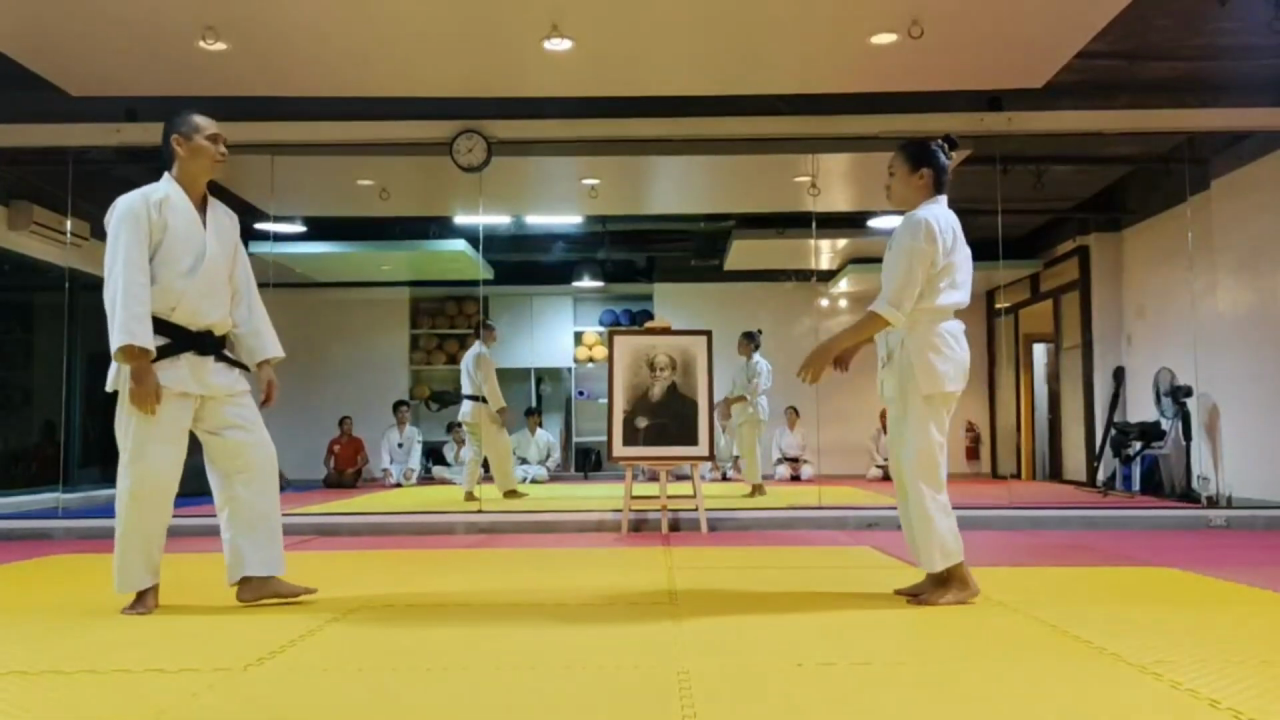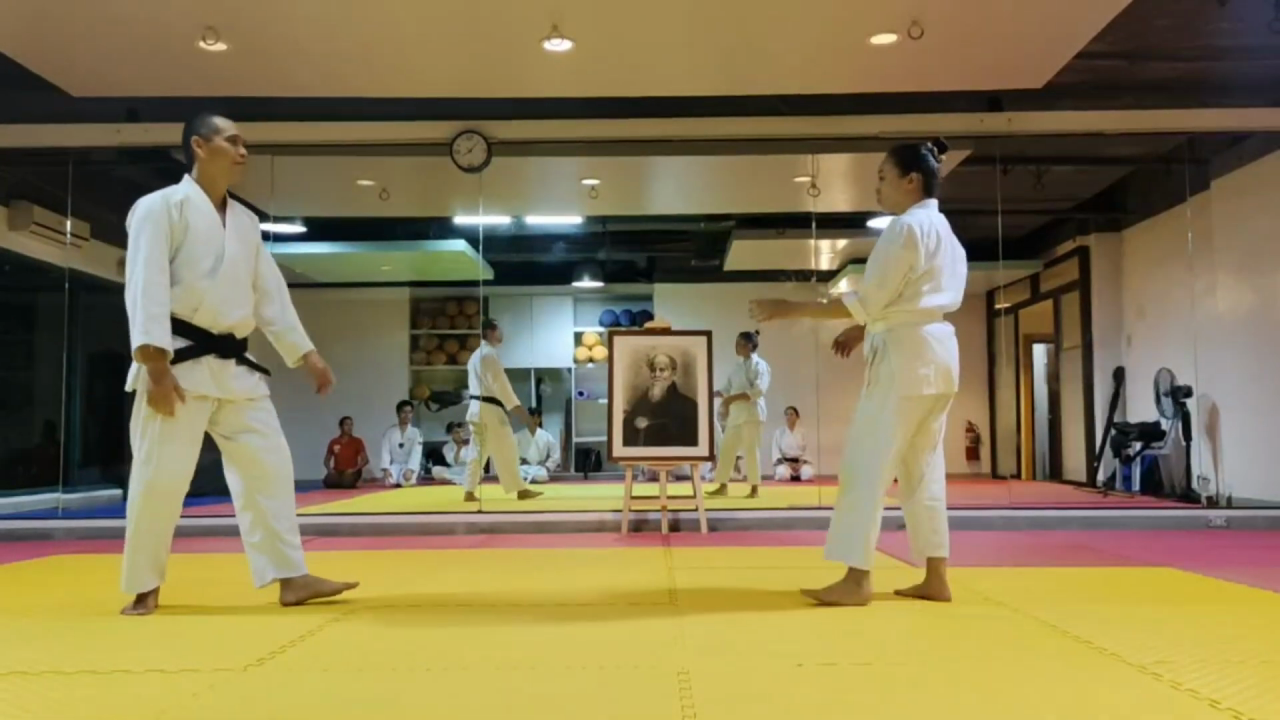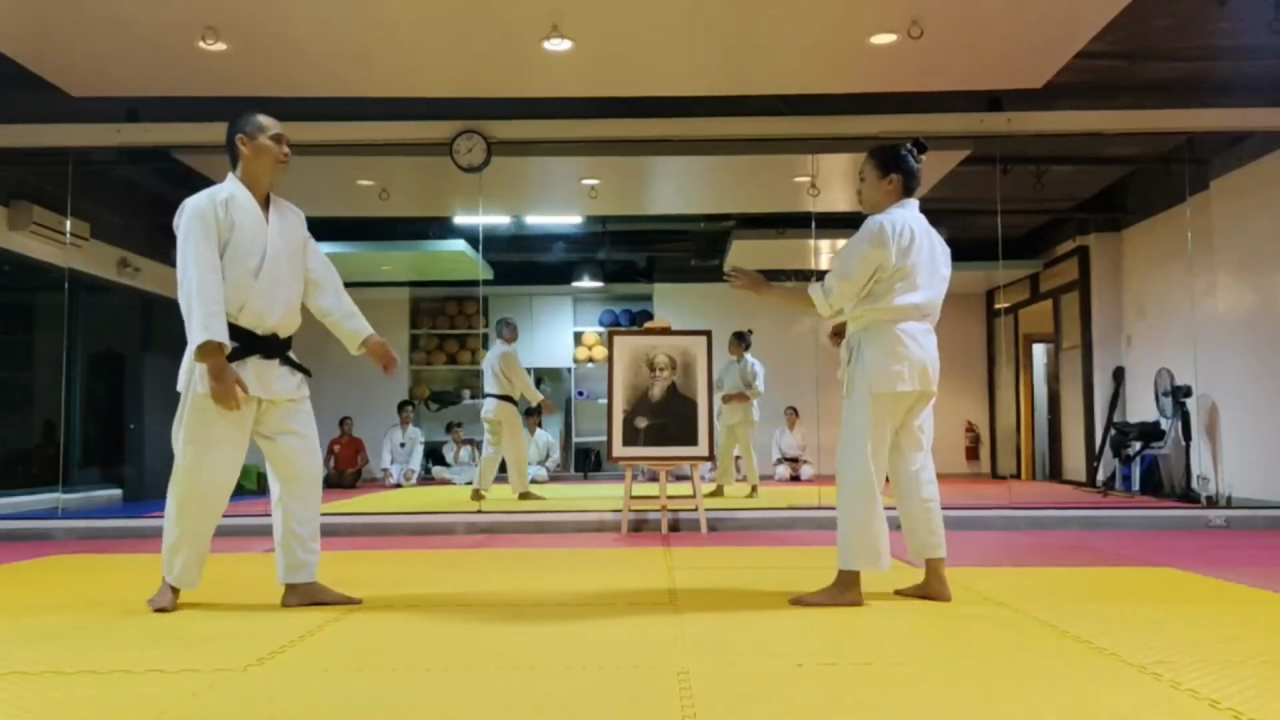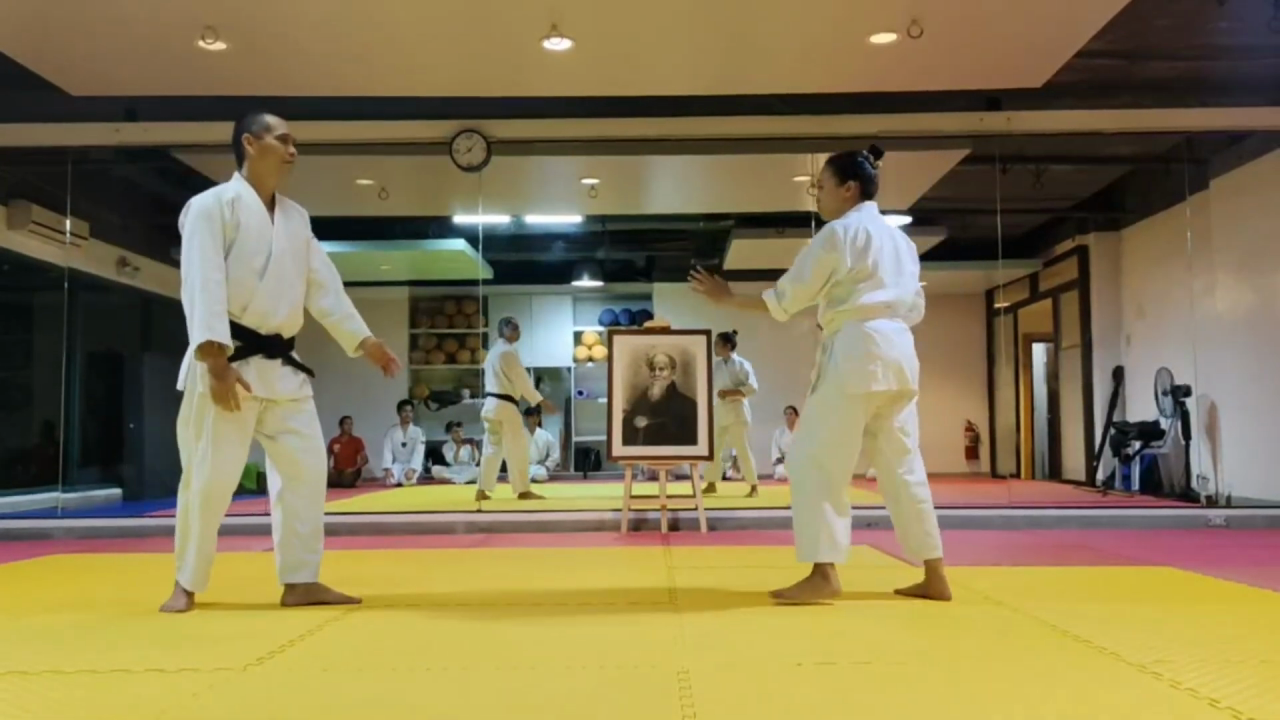
dt=0.3s
person 1, frame 1
left shoulder: (225, 219)
right shoulder: (138, 206)
left elbow: (244, 294)
right elbow: (126, 288)
left wrist: (264, 360)
right wrist: (138, 362)
left hip: (216, 362)
right hip: (163, 359)
left knee: (253, 458)
right knee: (149, 474)
left ankle: (256, 574)
right ankle: (143, 587)
person 1, frame 2
left shoulder: (245, 220)
right shoulder: (160, 207)
left elbow: (271, 293)
right elbow: (146, 289)
left wrist: (306, 354)
right wrist: (156, 363)
left hip: (235, 365)
right hip: (181, 361)
left knee: (268, 465)
right knee: (160, 476)
left ankle: (291, 578)
right ankle: (144, 587)
person 1, frame 3
left shoulder: (290, 217)
right shoulder: (205, 207)
left elbow: (322, 284)
right elbow: (199, 286)
left wrist: (366, 338)
right wrist: (215, 359)
left hip: (279, 365)
right hip: (224, 361)
left knee: (300, 467)
right knee: (204, 473)
left ankle: (299, 581)
right ankle: (176, 578)
person 1, frame 4
left shoulder: (296, 217)
right shoulder: (212, 206)
left elbow: (323, 286)
right elbow: (203, 286)
left wrist: (365, 341)
right wrist: (217, 359)
left hip: (281, 364)
right hip: (229, 361)
left knee: (304, 466)
right knee: (210, 474)
left ankle: (300, 580)
right ankle: (187, 583)
person 2, frame 1
left shoulder: (920, 223)
right shoulder: (945, 223)
left elbow: (894, 304)
left wrist: (833, 345)
right wrist: (859, 341)
left hip: (921, 355)
right hip: (937, 351)
left knee: (915, 470)
right knee: (918, 468)
left ankle: (957, 574)
right ankle: (938, 576)
person 2, frame 2
left shoulder: (906, 228)
right shoulder: (943, 231)
left elbow: (866, 301)
left wrist: (791, 309)
right wrist: (864, 330)
left hip: (906, 356)
right hip: (934, 353)
left knee: (866, 466)
right knee: (922, 467)
left ankle: (856, 578)
right ankle: (935, 577)
person 2, frame 3
left shoulder: (882, 227)
right shoulder: (932, 237)
left elbow: (831, 294)
left wrist: (766, 288)
right wrist: (860, 320)
left hip: (884, 354)
right hip: (919, 352)
left knee: (859, 466)
right knee: (913, 464)
left ankle: (849, 582)
right ankle: (935, 577)
person 2, frame 4
left shoulder: (841, 232)
right shoulder: (898, 238)
left elbow: (787, 298)
right elbow: (913, 309)
left wrist: (727, 297)
left hip: (857, 352)
right hip: (898, 350)
left knee: (814, 459)
right knee: (902, 465)
left ankle: (822, 573)
right ankle: (934, 576)
